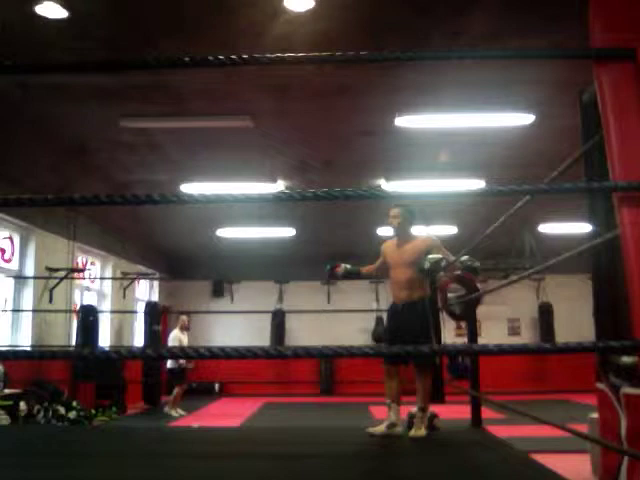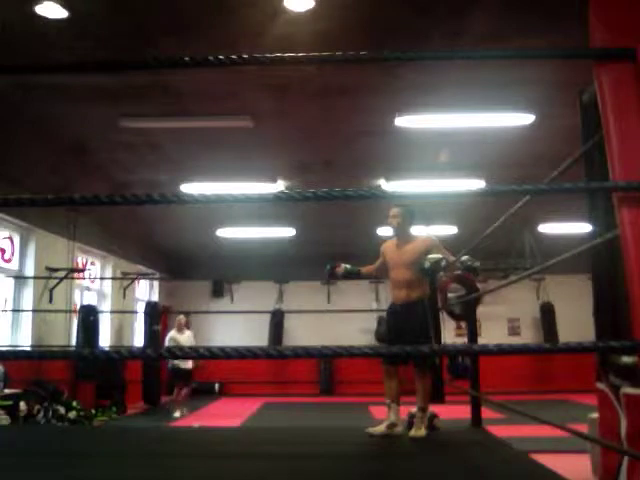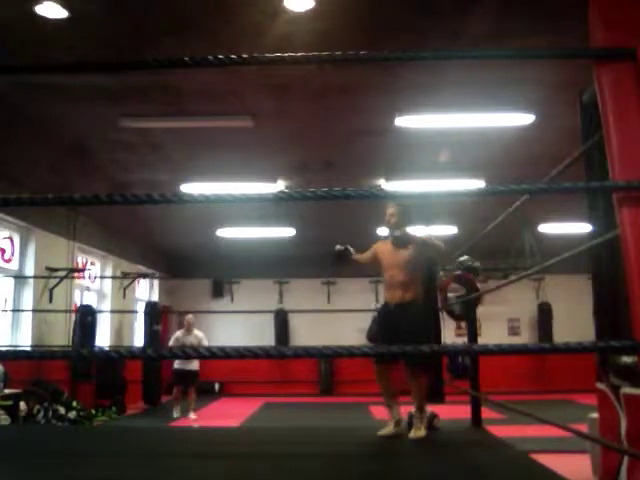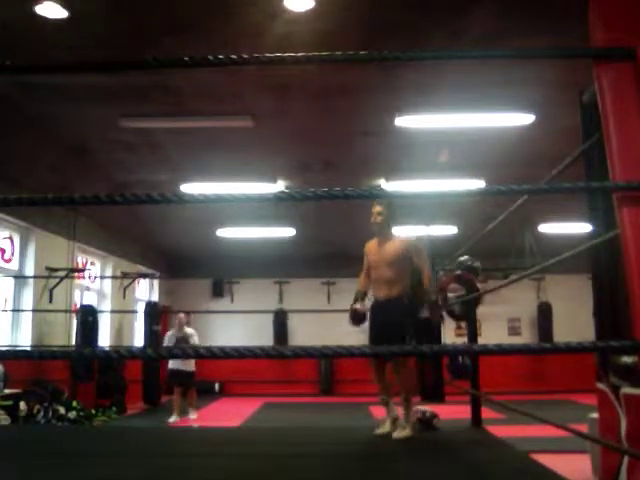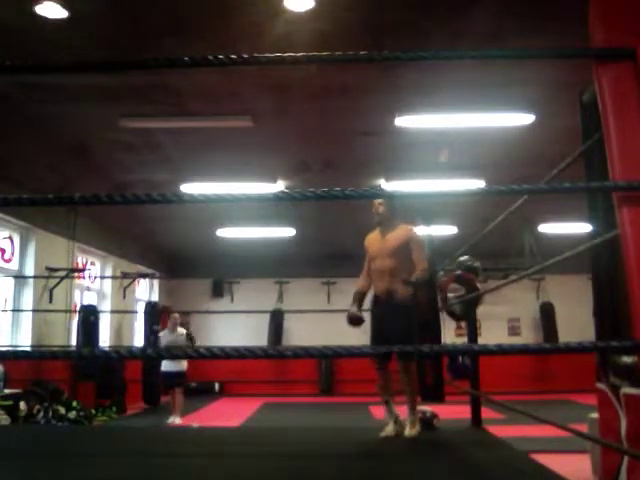
dt=0.7s
person 1, frame 1
left shoulder: (427, 243)
right shoulder: (387, 247)
left elbow: (452, 262)
right elbow: (377, 269)
right wrist: (348, 271)
left hip: (418, 309)
right hip: (396, 310)
left knee: (422, 366)
right knee: (390, 365)
left ankle: (421, 421)
right ankle: (393, 420)
person 1, frame 2
left shoulder: (426, 243)
right shoulder: (386, 248)
left elbow: (452, 262)
right elbow: (377, 270)
right wrist: (348, 271)
left hip: (417, 309)
right hip: (395, 310)
left knee: (422, 366)
right knee: (390, 366)
left ankle: (421, 420)
right ankle: (393, 420)
person 1, frame 3
left shoulder: (418, 244)
right shoulder: (380, 247)
left elbow: (440, 252)
right elbow: (363, 260)
left wrist: (418, 240)
right wrist: (349, 253)
left hip: (412, 310)
right hip: (388, 311)
left knee: (415, 367)
right knee: (381, 366)
left ankle: (420, 420)
right ankle: (395, 419)
person 1, frame 4
left shoulder: (405, 243)
right shoulder: (369, 247)
left elbow: (425, 270)
left wrist: (429, 302)
right wrist: (358, 300)
left hip: (399, 305)
right hip: (378, 307)
left knee: (399, 361)
right knee: (377, 363)
left ankle: (407, 419)
right ankle: (390, 416)
person 1, frame 5
left shoulder: (407, 234)
right shoulder: (369, 240)
left elbow: (422, 266)
left wrist: (409, 285)
right wrist: (356, 302)
left hip: (401, 302)
right hip: (379, 303)
left knee: (406, 360)
right knee: (380, 363)
left ankle: (412, 415)
right ankle: (393, 419)
person 2, frame 1
left shoulder: (185, 334)
right shoulder: (175, 334)
left wrist: (187, 361)
right wrist: (180, 362)
left hip: (181, 365)
right hip: (175, 366)
left knee: (182, 387)
right knee: (179, 387)
left ankle: (176, 408)
right ankle: (169, 407)
person 2, frame 2
left shoulder: (189, 333)
right shoulder: (172, 335)
right wrist: (171, 363)
left hip: (188, 365)
right hip: (176, 365)
left knee: (187, 387)
right knee: (178, 388)
left ankle: (180, 406)
right ankle: (177, 409)
person 2, frame 3
left shoulder: (199, 335)
right shoulder: (178, 334)
right elbow: (170, 348)
left hip: (193, 366)
right hip: (179, 366)
left knee: (191, 389)
right knee: (177, 389)
left ankle: (191, 411)
right ankle: (177, 407)
person 2, frame 4
left shoulder: (191, 333)
right shoulder: (170, 334)
left wrist: (187, 342)
right wrist: (174, 344)
left hip: (188, 366)
right hip: (174, 366)
left knee: (191, 389)
right knee: (177, 390)
left ankle: (192, 410)
right ankle: (176, 414)
person 2, frame 5
left shoulder: (183, 333)
right shoulder: (163, 334)
left elbow: (189, 347)
left wrist: (189, 341)
left hip: (179, 367)
right hip: (166, 367)
left knee: (178, 391)
right knee: (171, 392)
left ankle: (178, 416)
right ankle: (173, 414)
